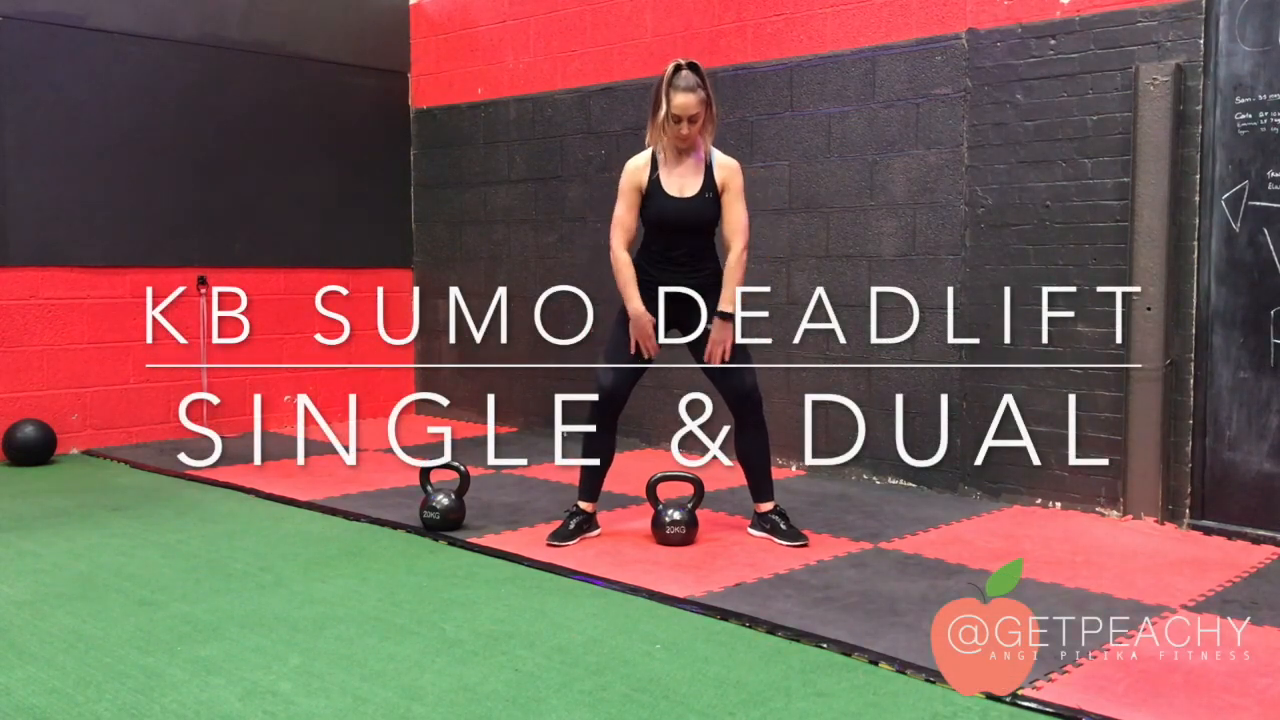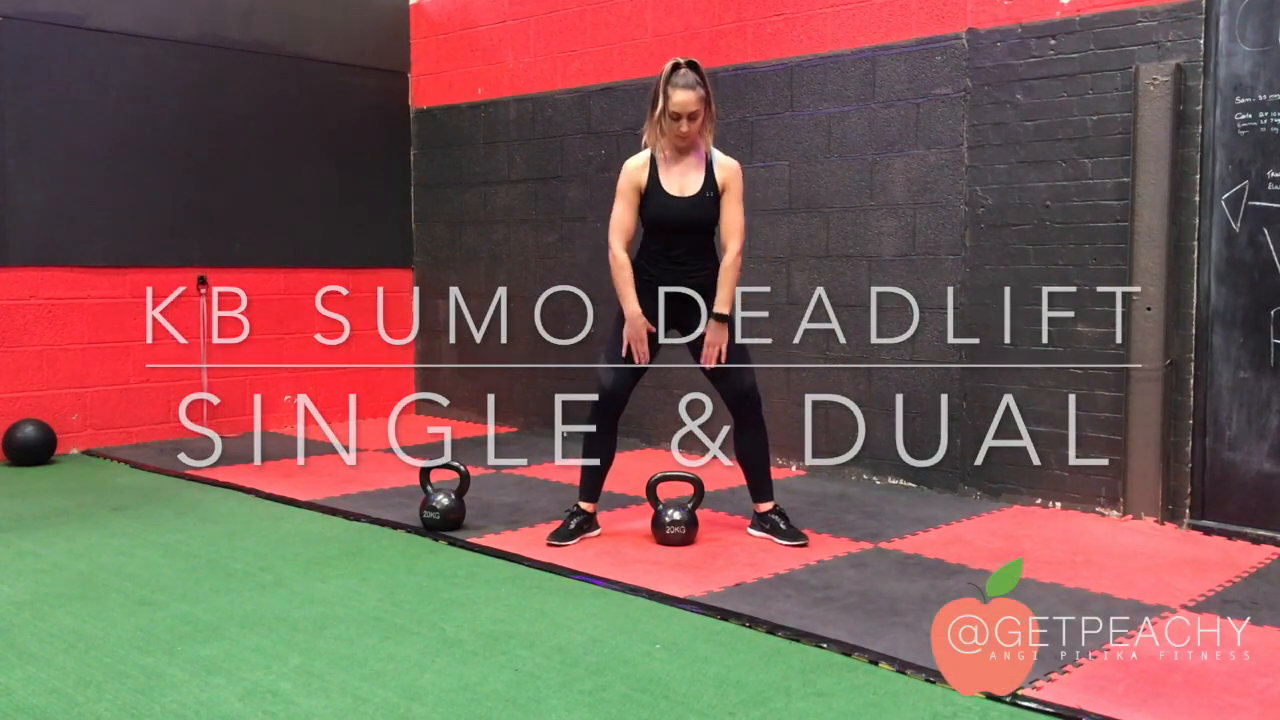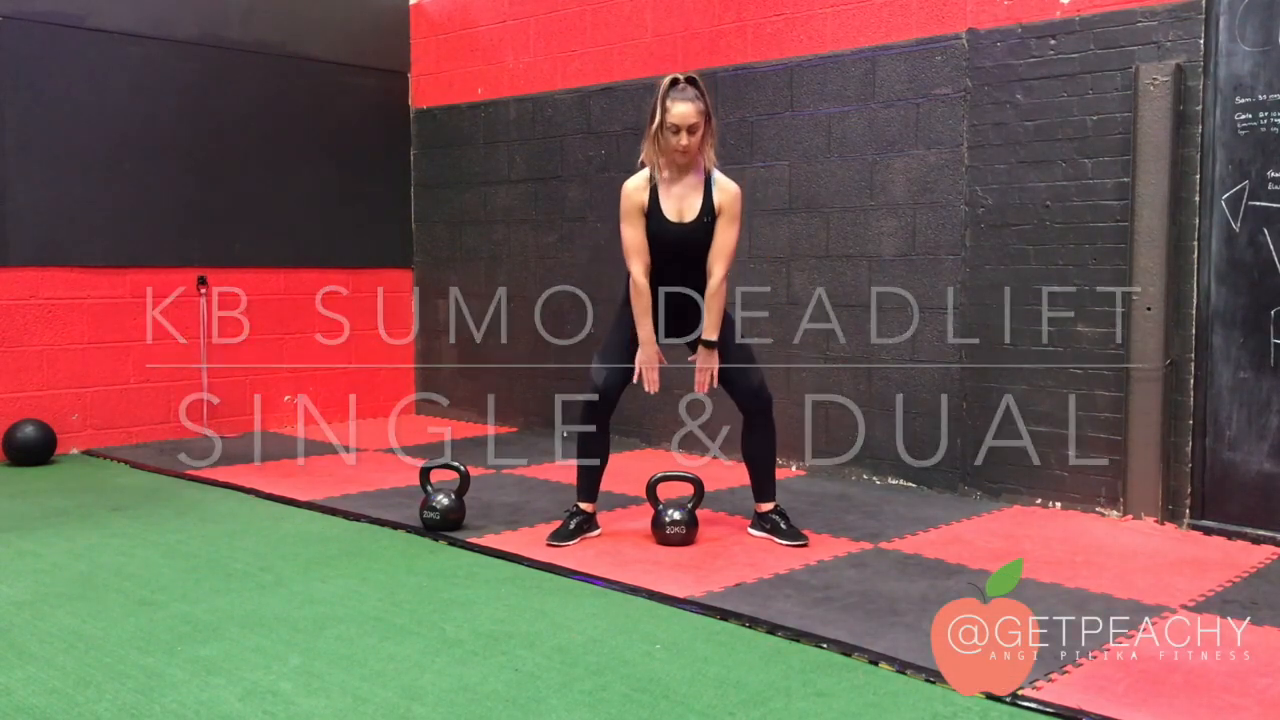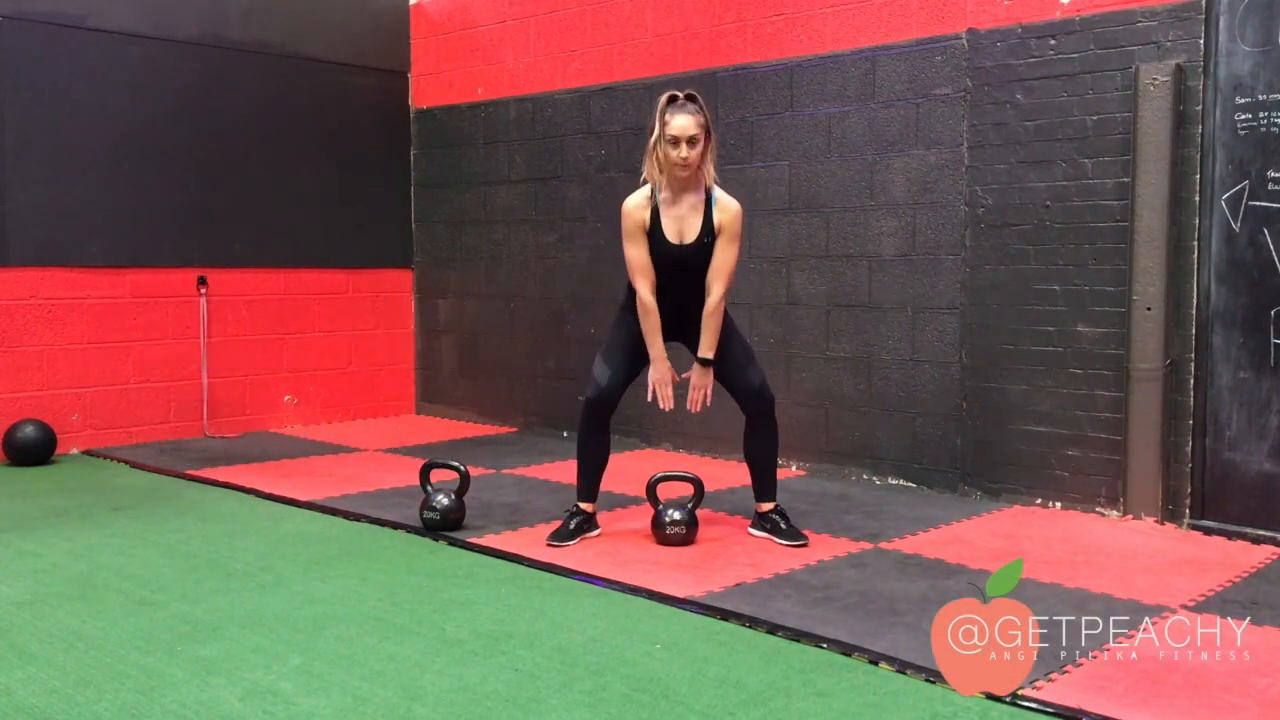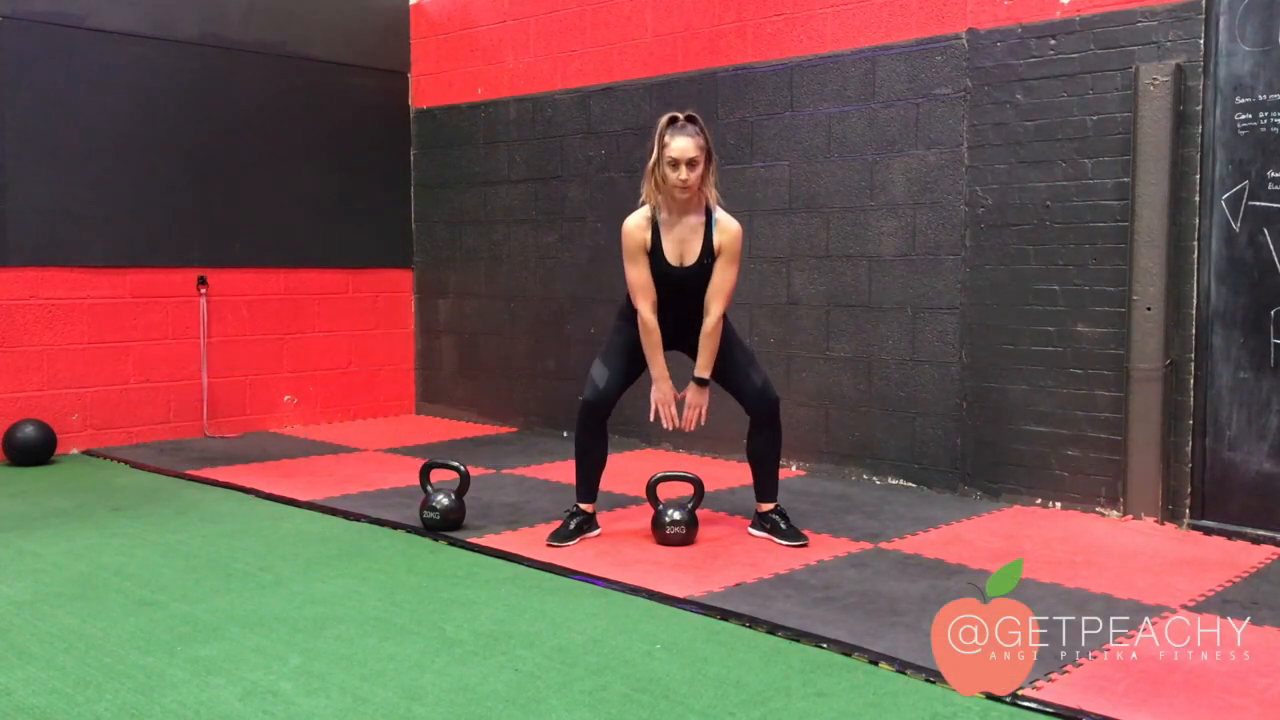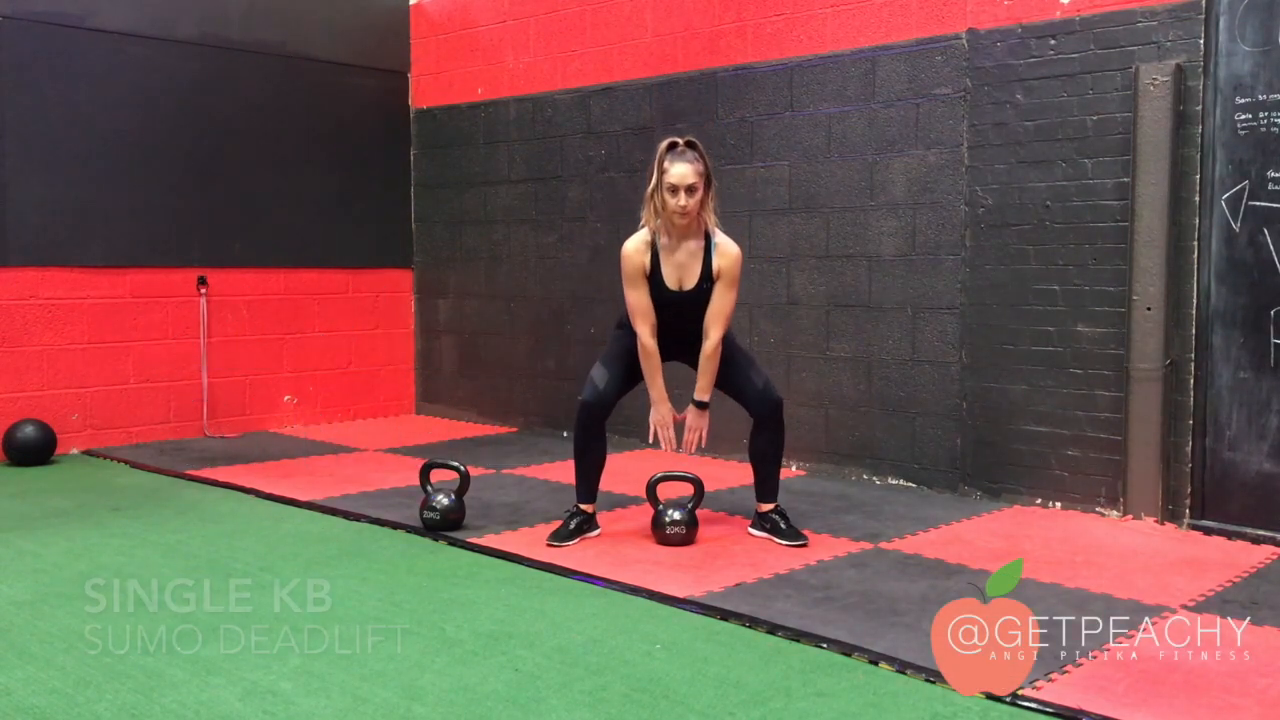
dt=0.3s
person 1, frame 1
left shoulder: (725, 169)
right shoulder: (638, 168)
left elbow: (737, 246)
right elbow: (619, 245)
left wrist: (724, 316)
right wrist: (634, 310)
left hip: (705, 297)
right hip: (648, 296)
left knee: (747, 399)
right knee: (607, 396)
left ankle: (766, 512)
right ankle: (584, 512)
person 1, frame 2
left shoulder: (726, 170)
right shoulder: (636, 168)
left elbow: (732, 250)
right elbow: (618, 247)
left wrist: (720, 318)
right wrist: (632, 313)
left hip: (703, 300)
right hip: (646, 298)
left knee: (746, 399)
right knee: (607, 397)
left ankle: (766, 513)
right ankle: (584, 513)
person 1, frame 3
left shoulder: (726, 192)
right shoulder: (636, 189)
left elbow: (717, 274)
right elbow: (638, 272)
left wrist: (709, 344)
right wrist: (647, 343)
left hip: (703, 308)
right hip: (647, 306)
left knee: (757, 398)
right knee: (598, 397)
left ankle: (767, 513)
right ankle: (583, 513)
person 1, frame 4
left shoulder: (727, 210)
right shoulder: (636, 207)
left elbow: (715, 293)
right elbow: (645, 293)
left wrist: (705, 362)
right wrist: (658, 361)
left hip: (702, 316)
right hip: (645, 316)
left knee: (760, 400)
right knee: (597, 399)
left ankle: (767, 512)
right ankle: (583, 512)
person 1, frame 5
left shoulder: (727, 230)
right shoulder: (636, 227)
left elbow: (713, 313)
right elbow: (646, 311)
left wrist: (700, 382)
right wrist: (660, 381)
left hip: (702, 327)
right hip: (642, 326)
left knee: (765, 402)
right knee: (594, 402)
left ankle: (767, 513)
right ankle: (583, 513)
person 1, frame 6
left shoulder: (726, 253)
right shoulder: (635, 250)
left elbow: (713, 336)
right elbow: (645, 334)
left wrist: (701, 403)
right wrist: (659, 402)
left hip: (699, 338)
right hip: (640, 338)
left knee: (768, 404)
right knee: (592, 405)
left ankle: (767, 513)
right ankle: (583, 514)
